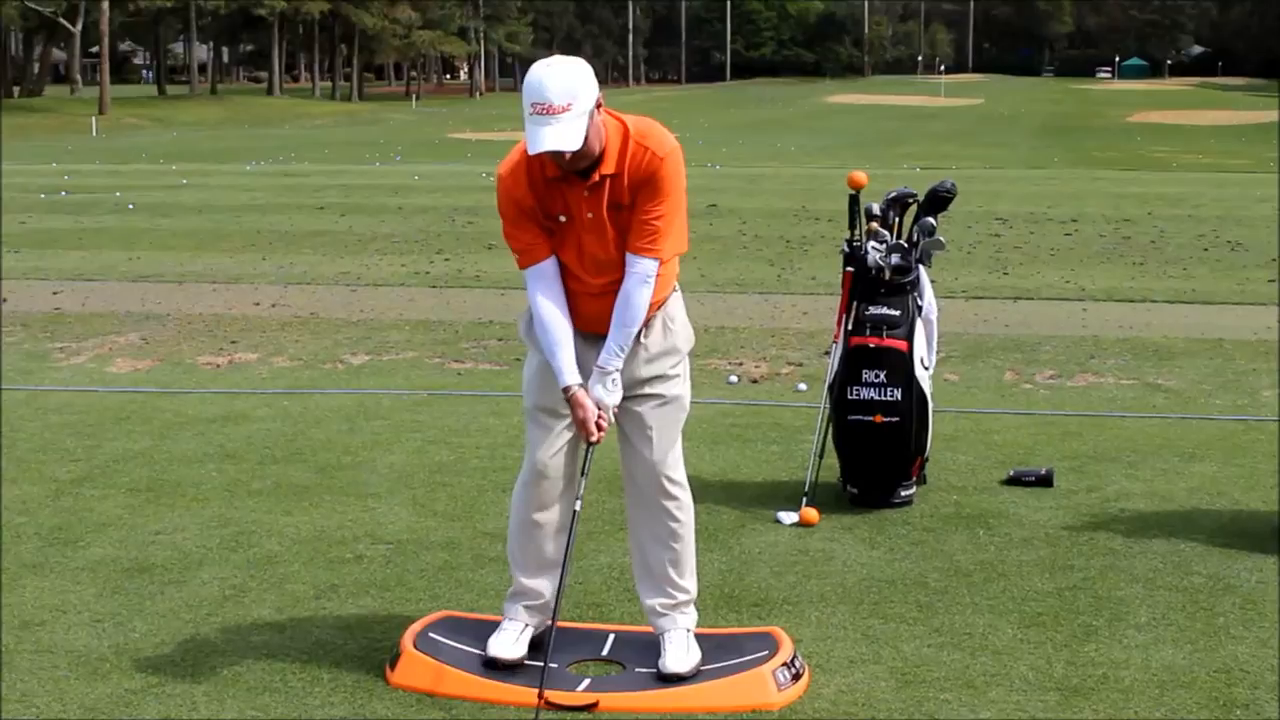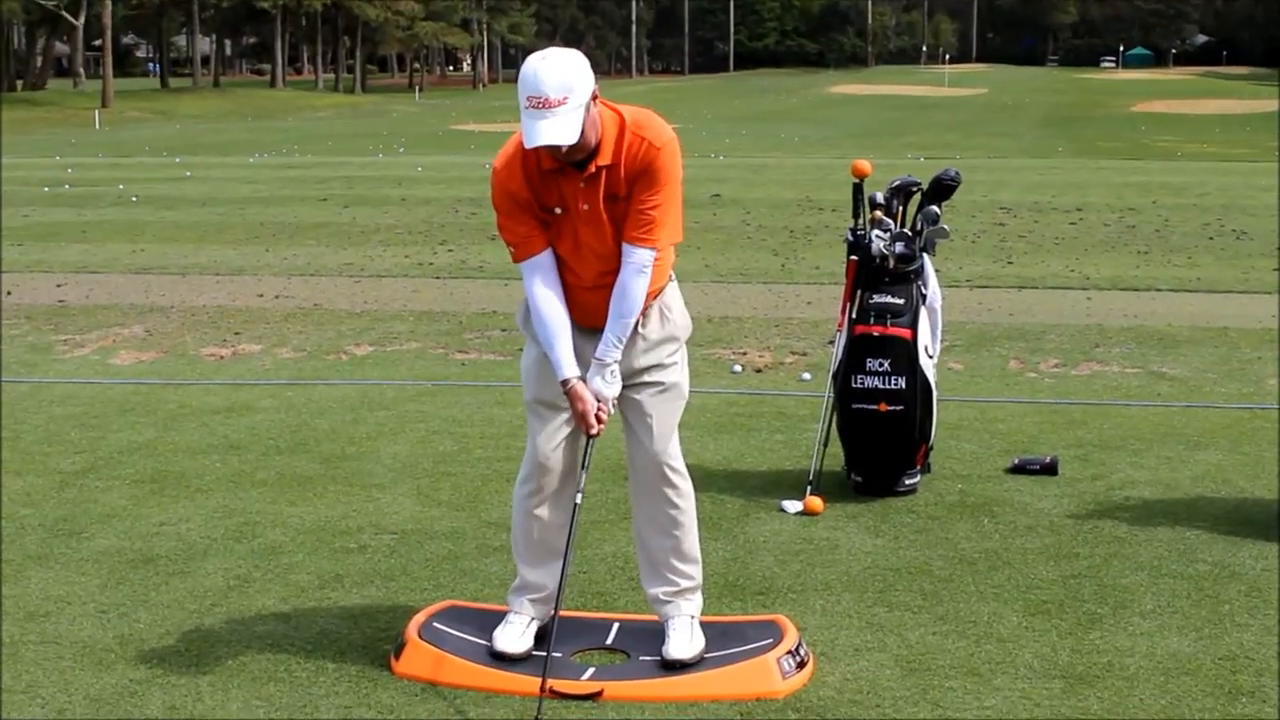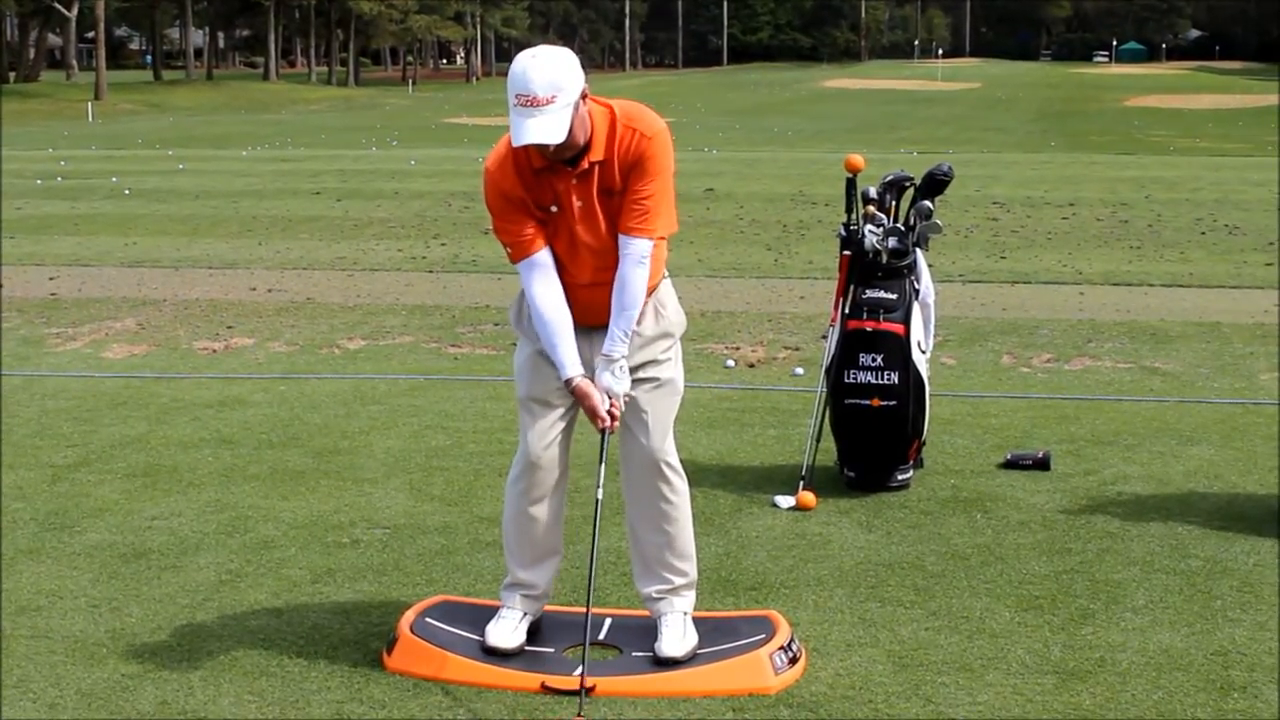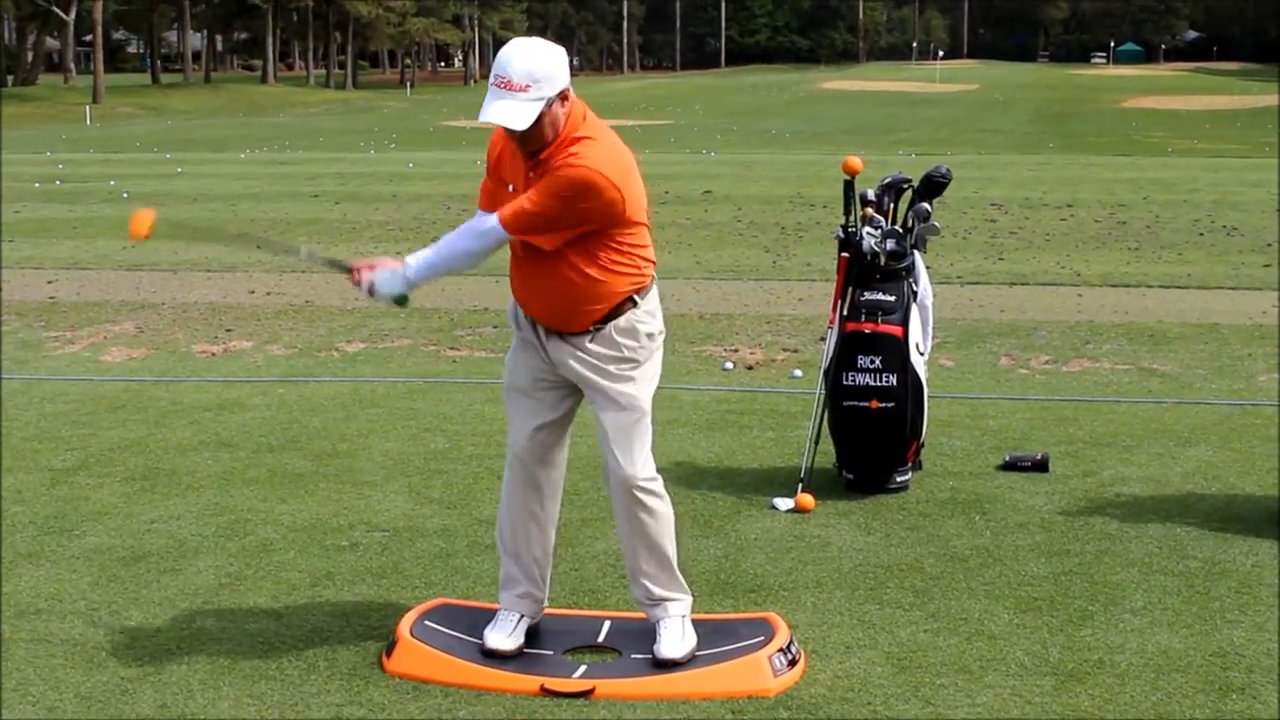
dt=0.7s
person 1, frame 1
left shoulder: (654, 153)
right shoulder: (517, 176)
left elbow: (642, 274)
right elbow: (544, 285)
left wrist: (610, 373)
right wrist: (572, 384)
left hip: (647, 329)
right hip: (564, 330)
left knee: (658, 474)
right knee: (544, 469)
left ankle: (673, 618)
right ankle: (525, 610)
person 1, frame 2
left shoulder: (651, 143)
right shoulder: (512, 170)
left elbow: (638, 265)
right elbow: (540, 278)
left wrist: (607, 363)
right wrist: (570, 377)
left hip: (645, 320)
right hip: (558, 324)
left knee: (657, 461)
right knee: (544, 462)
left ankle: (678, 606)
right ankle: (530, 601)
person 1, frame 3
left shoulder: (642, 135)
right shoulder: (504, 170)
left elbow: (637, 255)
right elbow: (539, 276)
left wrist: (616, 360)
right wrist: (576, 378)
left hip: (640, 318)
right hip: (553, 323)
left knee: (653, 458)
right knee: (536, 459)
left ankle: (671, 602)
right ankle: (521, 598)
person 1, frame 4
left shoulder: (591, 167)
right shoulder: (514, 136)
left elbow: (491, 233)
right elbow: (485, 222)
left wrist: (406, 275)
right wrist: (408, 266)
left hip: (615, 333)
right hip: (537, 329)
left knee: (631, 472)
right knee: (527, 461)
left ankle: (668, 606)
right ankle: (520, 601)
